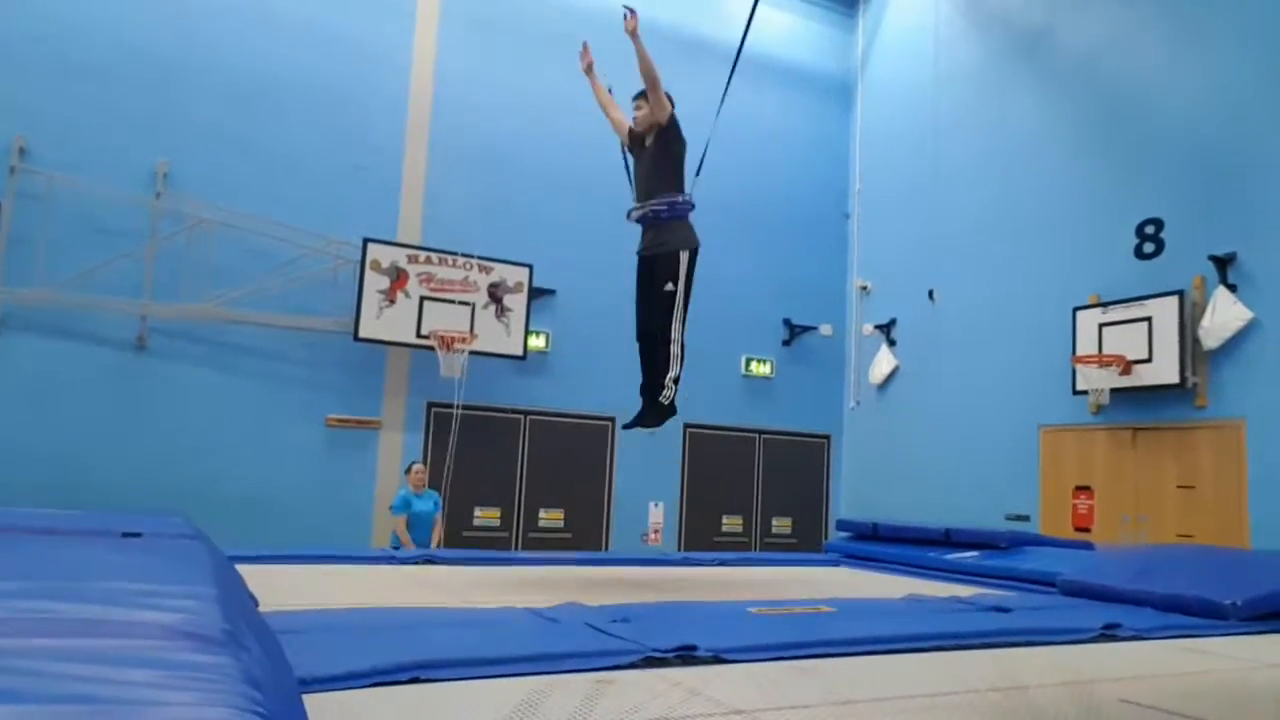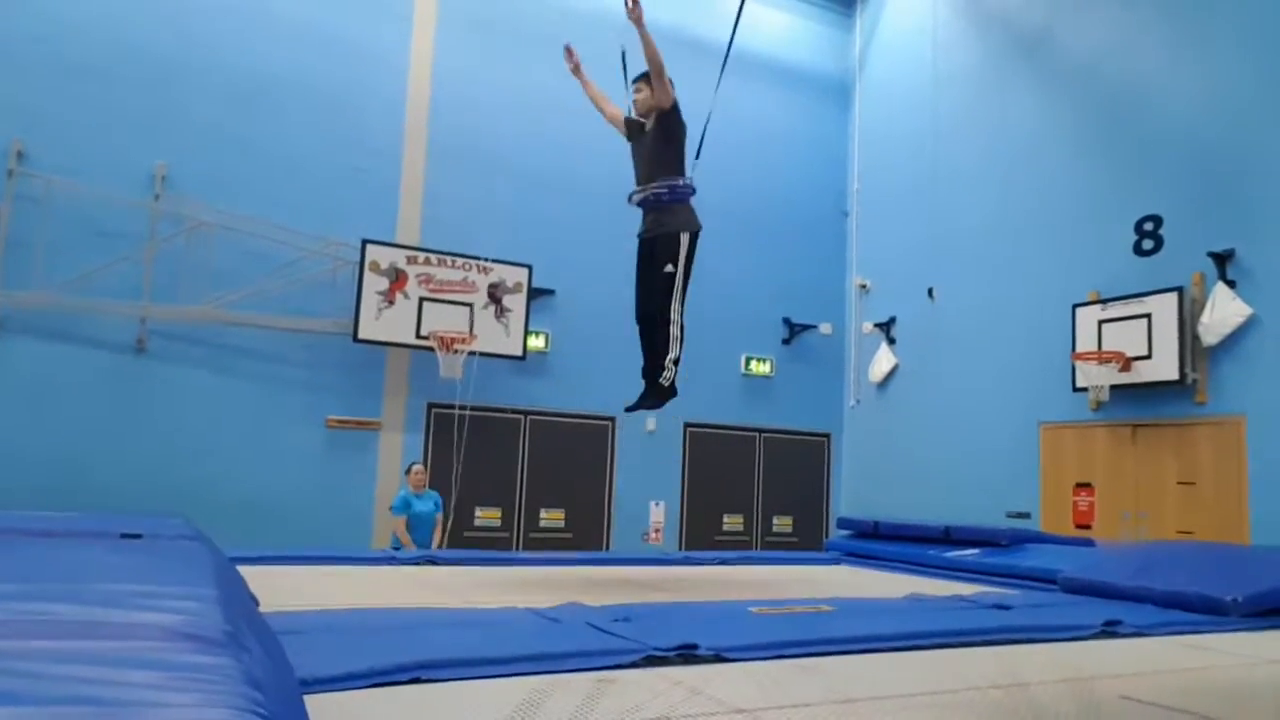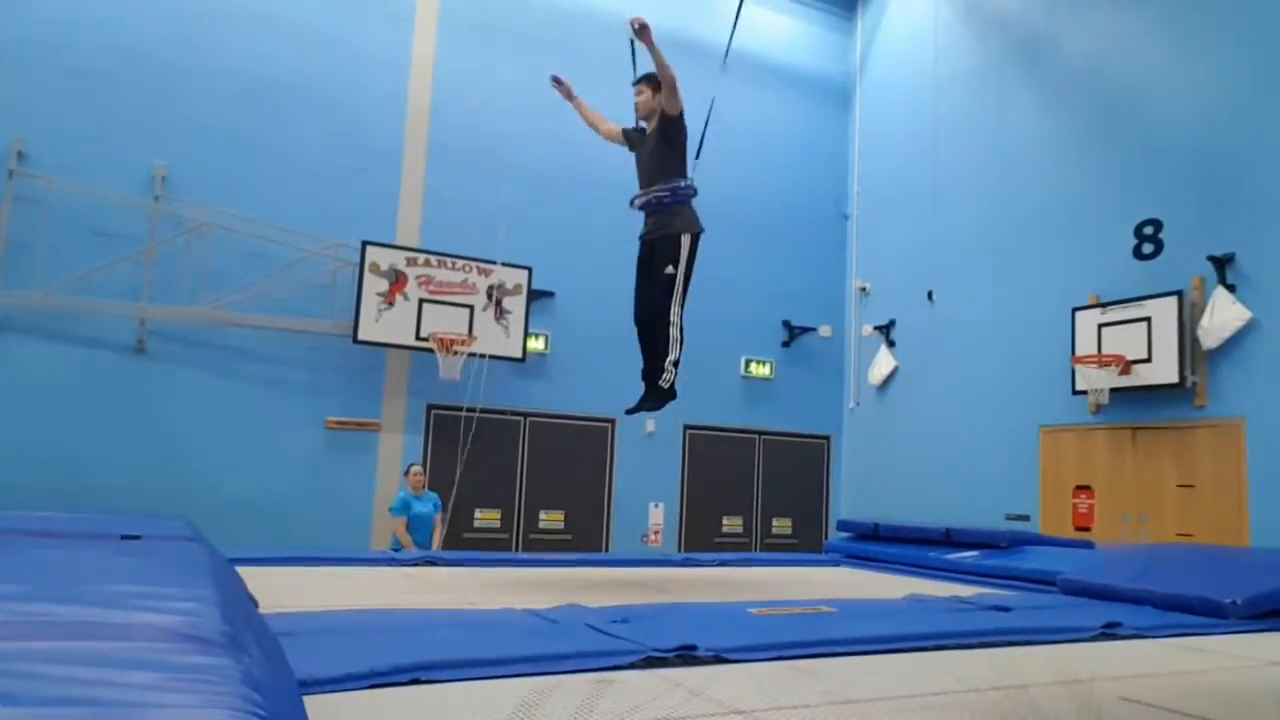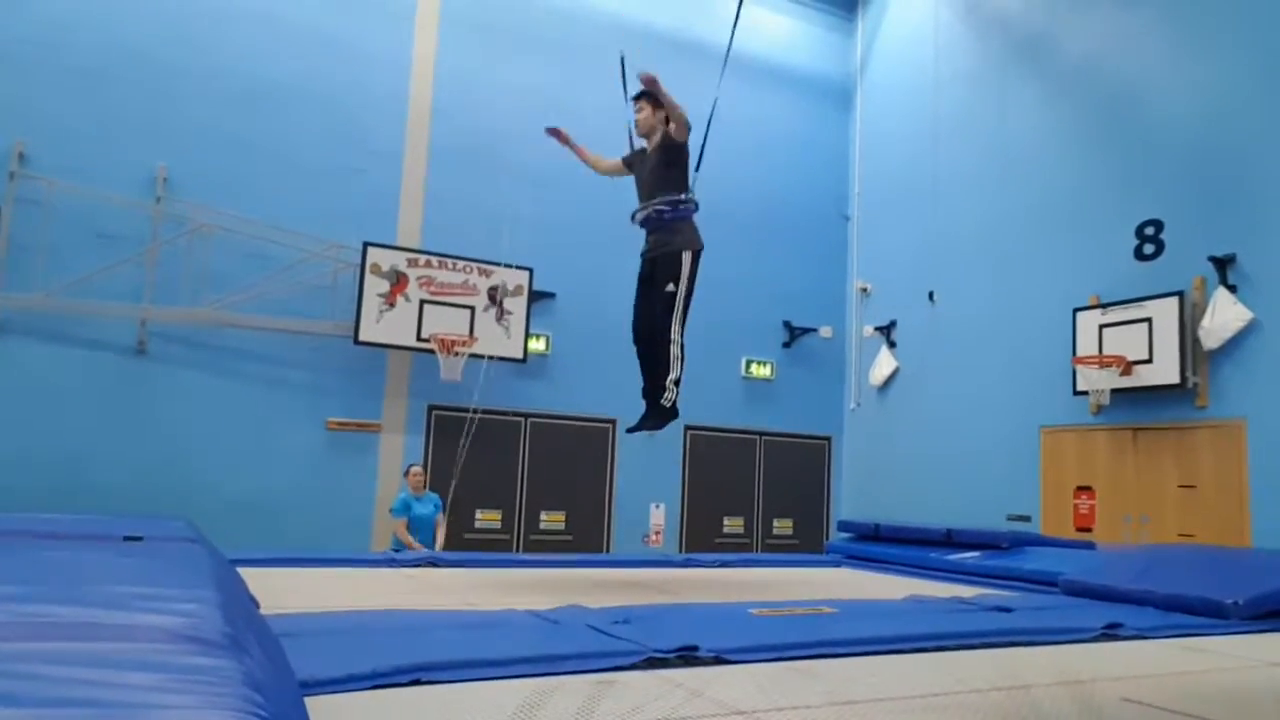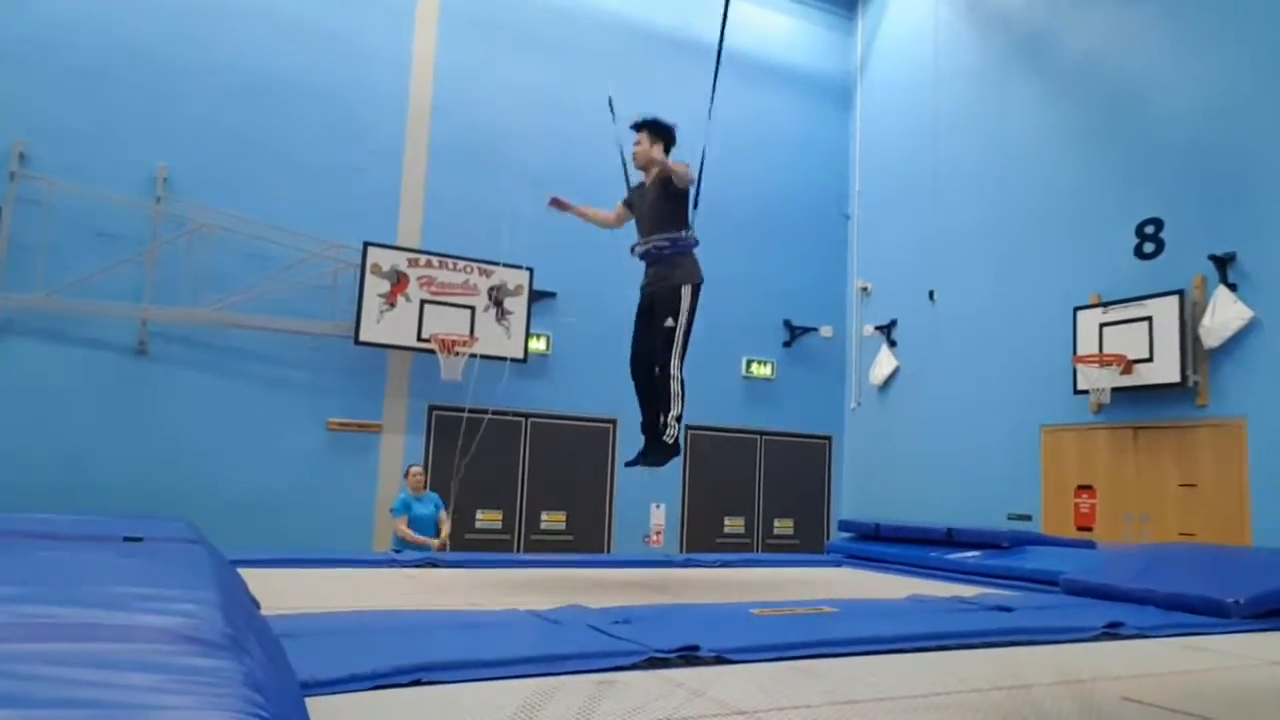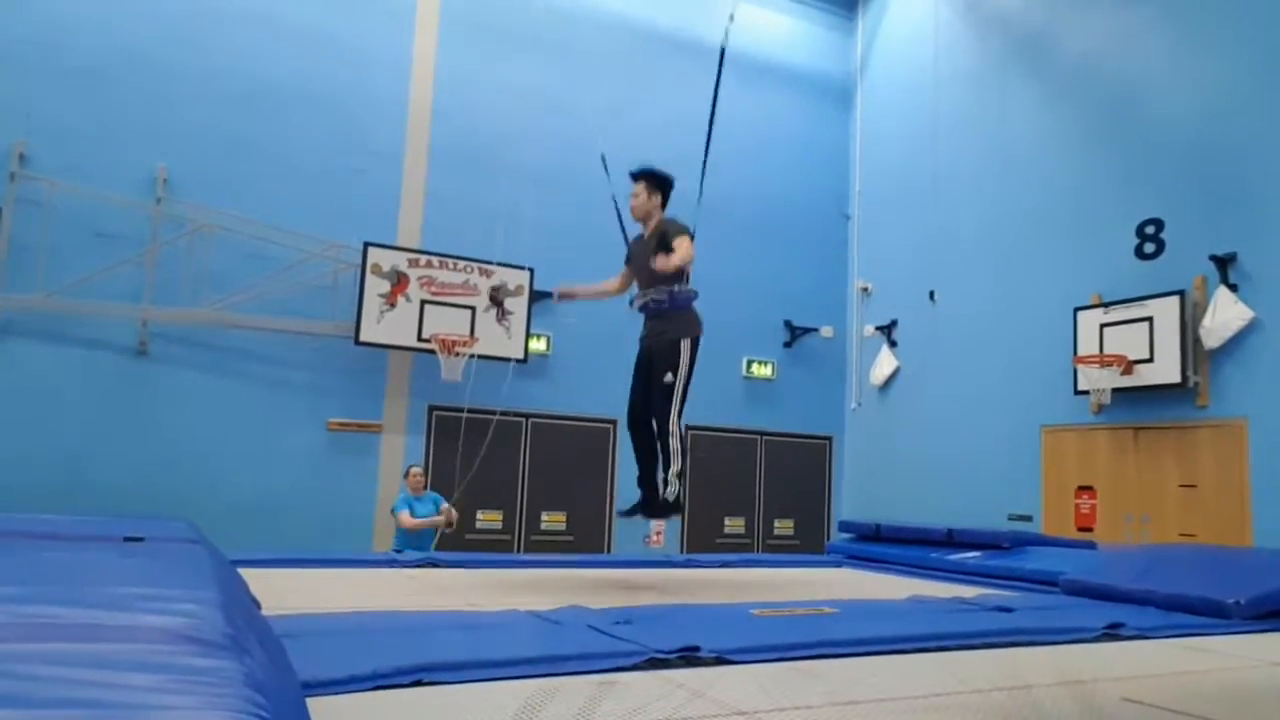
dt=0.1s
person 1, frame 1
left shoulder: (670, 138)
right shoulder: (638, 145)
left elbow: (654, 85)
right elbow: (610, 109)
left wrist: (635, 39)
right wrist: (590, 73)
left hip: (676, 242)
right hip: (650, 244)
left knee: (669, 325)
right knee: (647, 329)
left ankle: (666, 398)
right ankle: (651, 401)
person 1, frame 2
left shoulder: (671, 121)
right shoulder: (637, 130)
left elbow: (663, 75)
right elbow: (606, 109)
right wrist: (579, 73)
left hip: (677, 226)
right hip: (650, 227)
left knee: (669, 306)
right knee: (646, 311)
left ankle: (666, 380)
right ankle: (652, 383)
person 1, frame 3
left shoulder: (672, 124)
right shoulder: (638, 136)
left elbow: (670, 83)
right elbow: (602, 127)
left wrist: (649, 43)
right wrist: (572, 98)
left hip: (678, 227)
right hip: (652, 229)
left knee: (668, 308)
right knee: (645, 313)
left ankle: (665, 383)
right ankle: (652, 385)
person 1, frame 4
left shoulder: (673, 142)
right shoulder: (640, 156)
left elbow: (681, 119)
right elbow: (606, 167)
left wrist: (658, 90)
right wrist: (570, 144)
left hip: (679, 245)
right hip: (653, 248)
left knee: (668, 328)
right knee: (642, 331)
left ankle: (667, 403)
right ankle: (654, 405)
person 1, frame 5
left shoulder: (670, 181)
right shoulder: (639, 191)
left elbow: (686, 176)
right elbow: (612, 219)
left wrist: (665, 161)
right wrist: (573, 209)
left hip: (679, 279)
right hip: (652, 281)
left knee: (668, 364)
right knee: (641, 364)
left ankle: (668, 440)
right ankle: (653, 440)
person 1, frame 6
left shoulder: (670, 228)
right shoulder: (638, 241)
left elbow: (688, 252)
right elbow: (619, 283)
left wrist: (671, 262)
right wrist: (578, 292)
left hip: (677, 330)
right hip: (652, 333)
left knee: (666, 415)
right knee: (636, 415)
left ankle: (672, 495)
right ankle: (649, 493)
